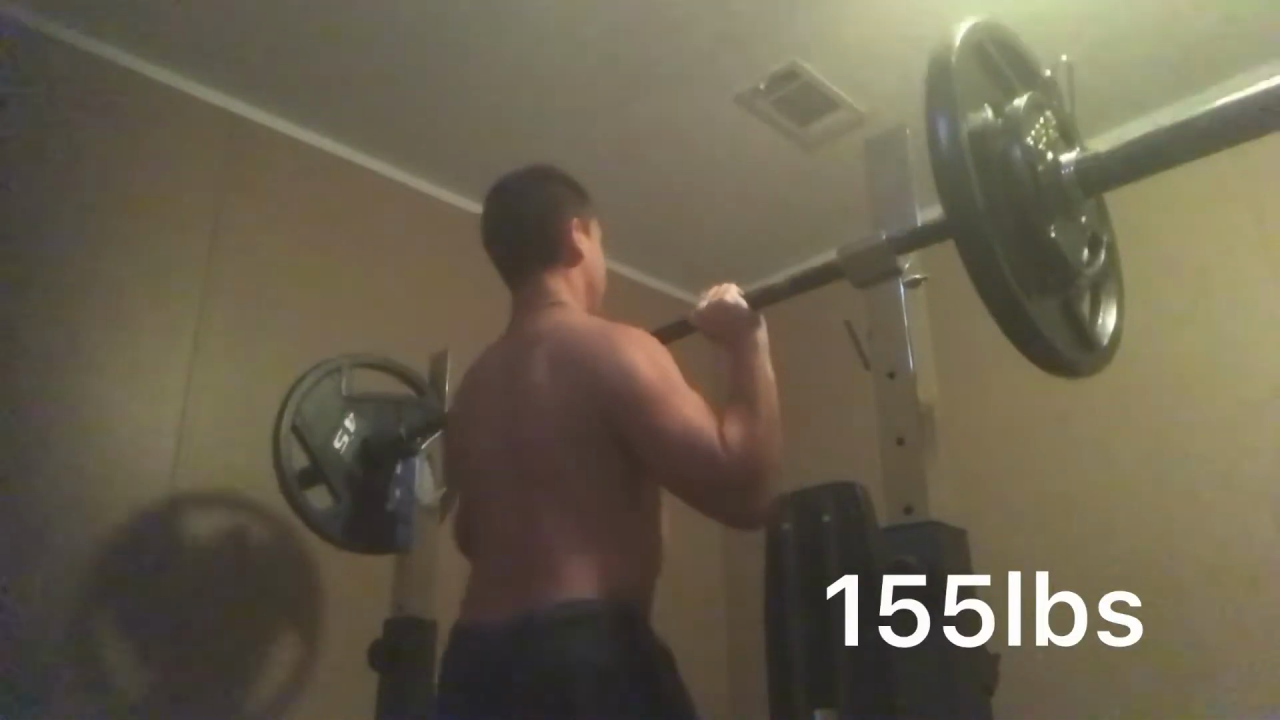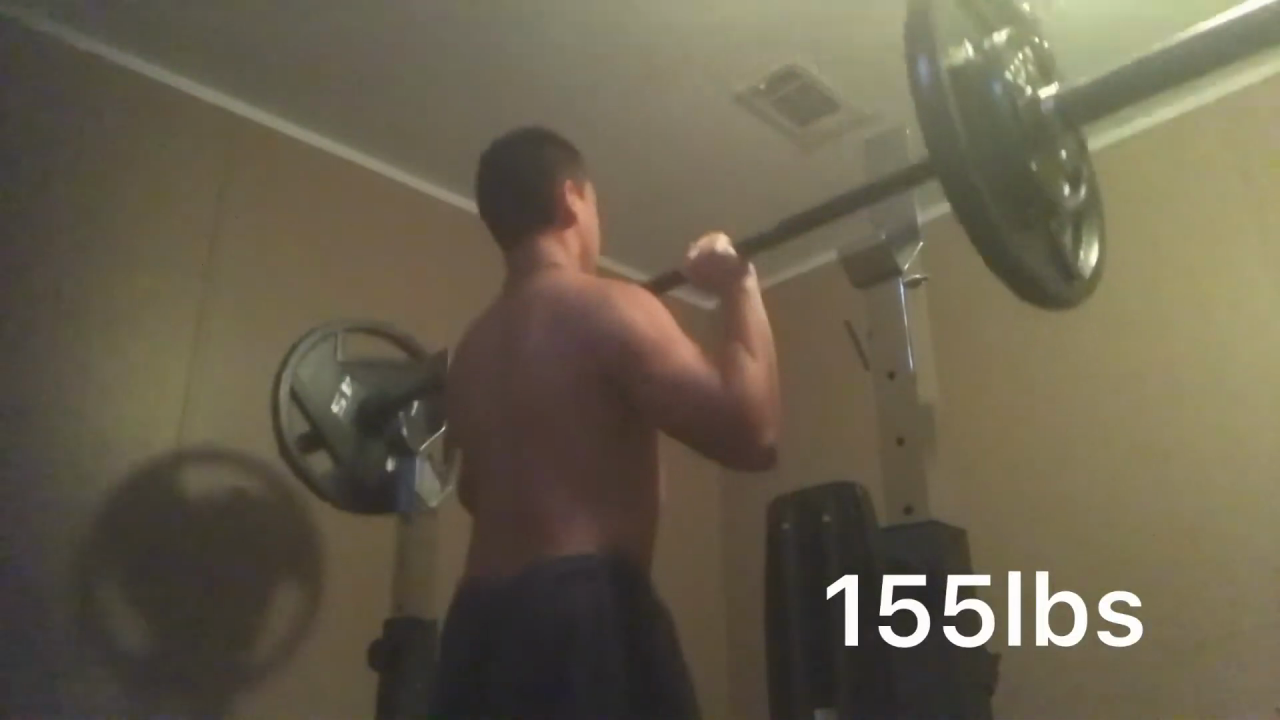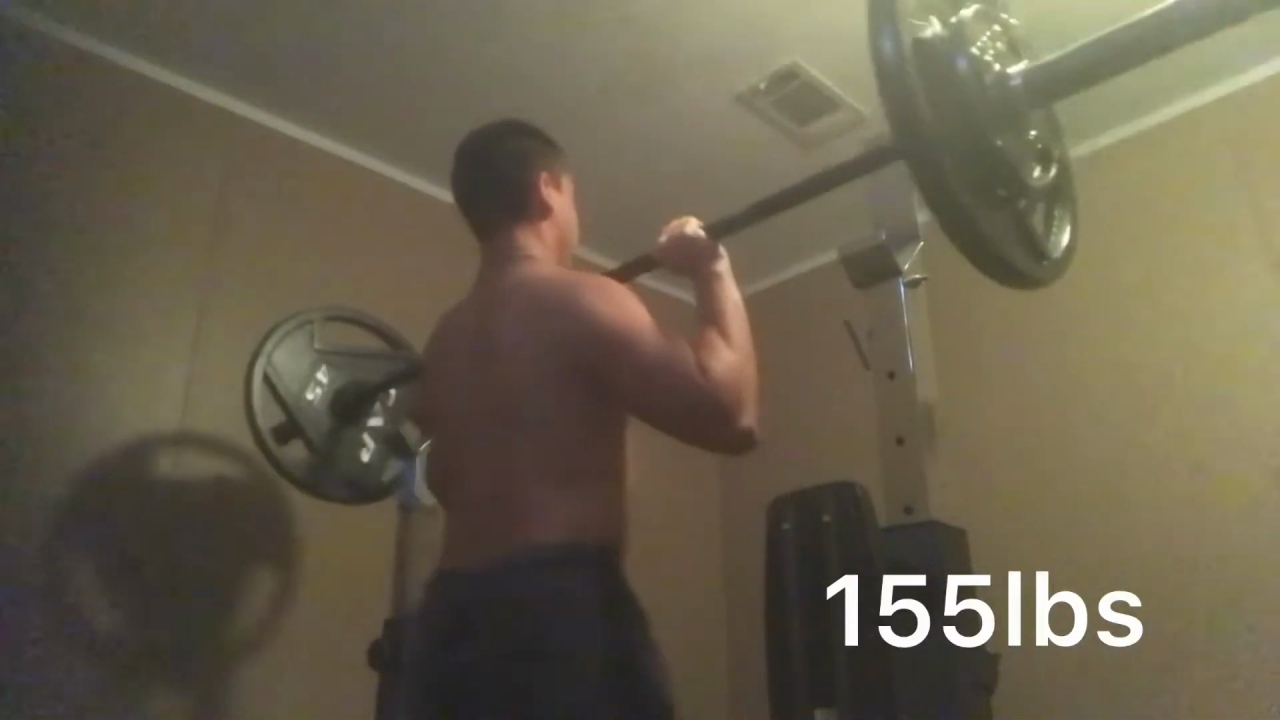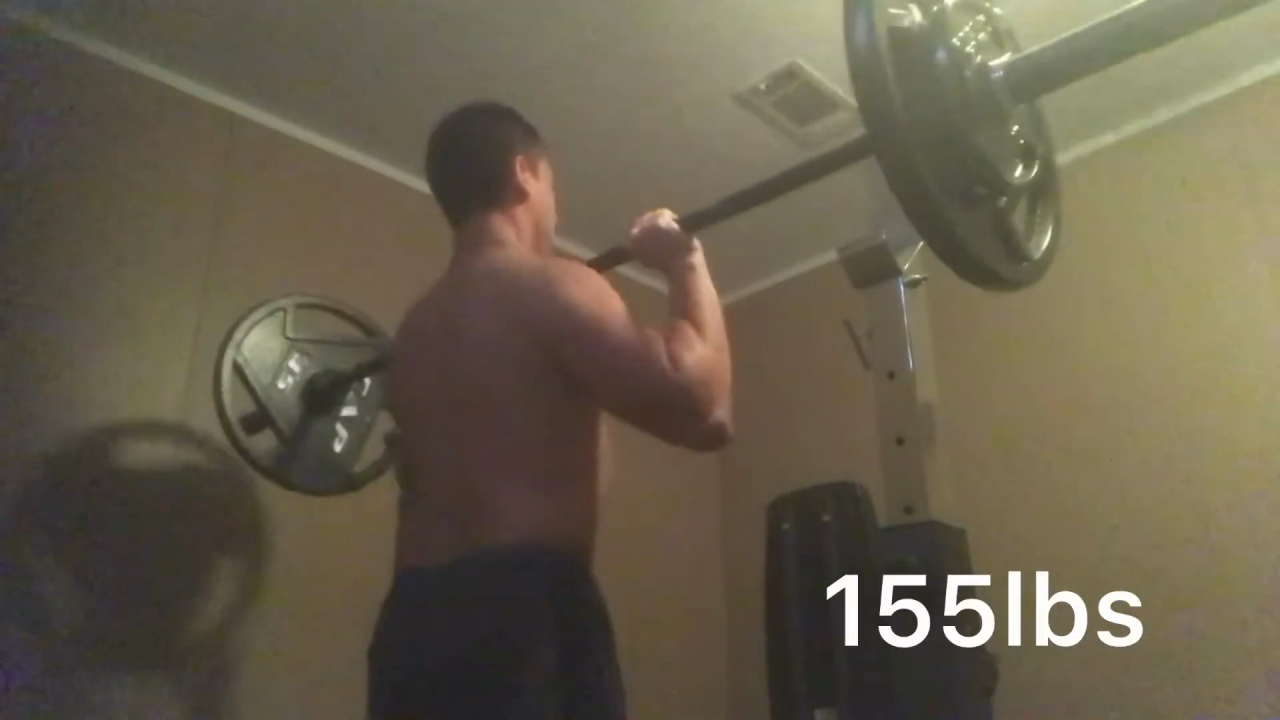
dt=0.3s
person 1, frame 1
left shoulder: (474, 385)
right shoulder: (609, 350)
right elbow: (743, 493)
right wrist: (747, 340)
left hip: (477, 664)
right hip: (583, 658)
person 1, frame 2
left shoulder: (473, 347)
right shoulder: (604, 308)
right elbow: (749, 434)
right wrist: (739, 289)
left hip: (479, 624)
right hip: (581, 617)
person 1, frame 3
left shoulder: (445, 337)
right shoulder: (578, 301)
right elbow: (731, 415)
right wrist: (713, 274)
left hip: (457, 615)
right hip: (558, 608)
person 1, frame 4
left shoulder: (417, 326)
right shoulder: (548, 287)
right elbow: (702, 411)
right wrist: (686, 265)
left hip: (418, 615)
right hip: (516, 612)
